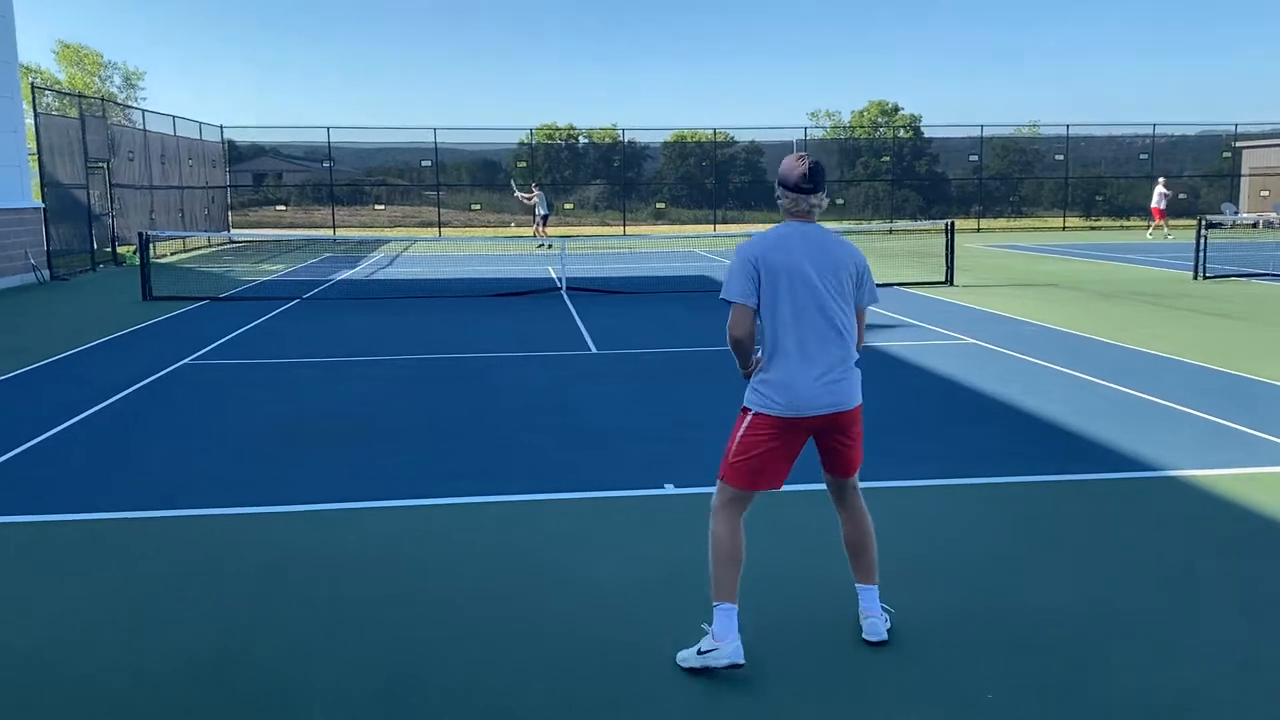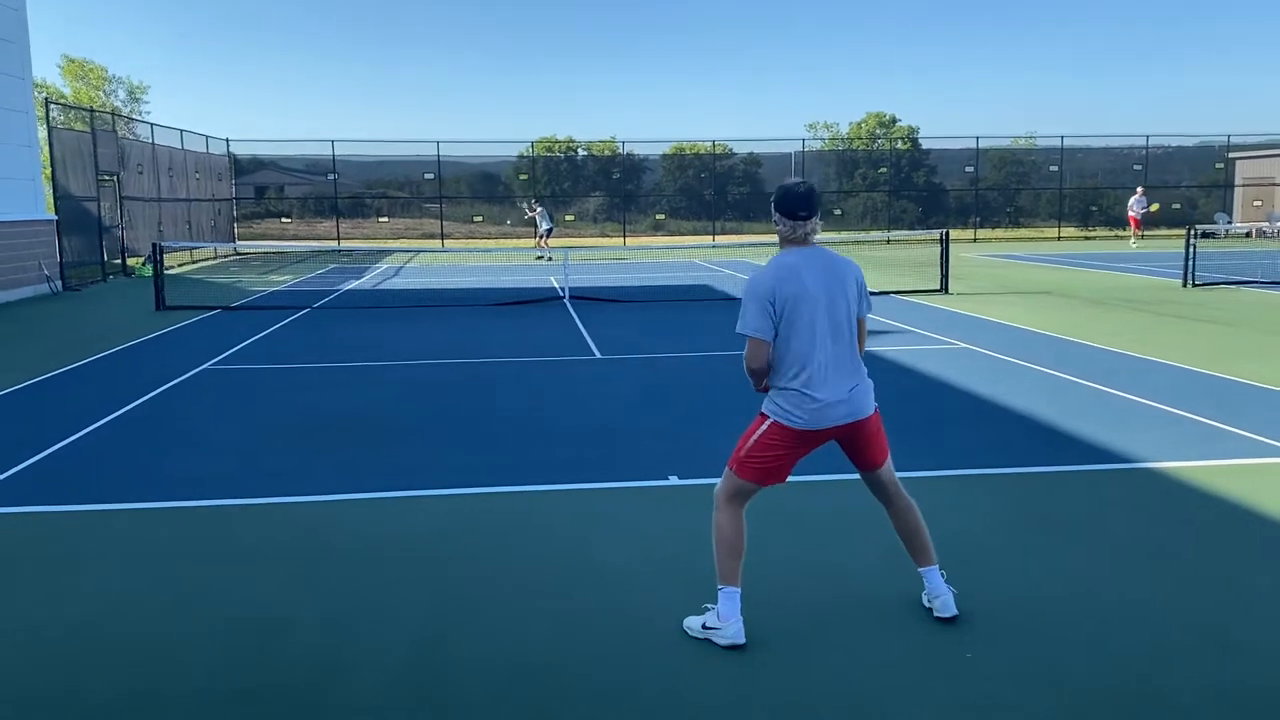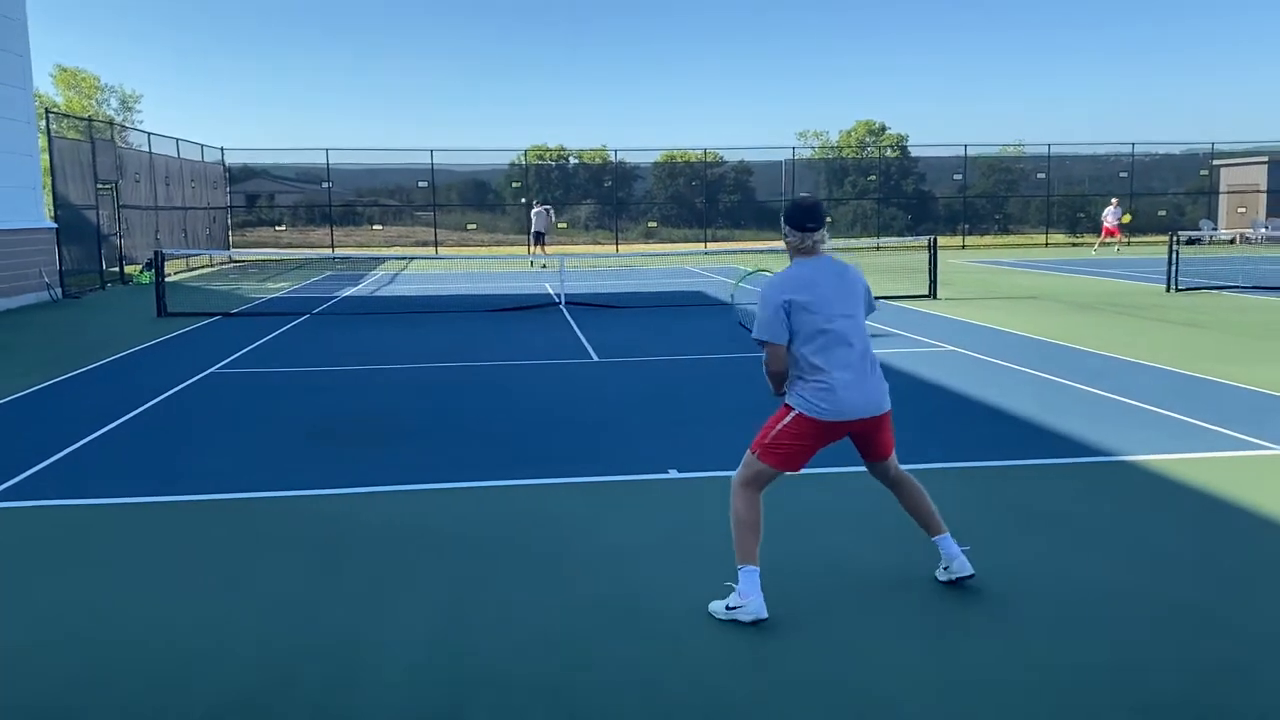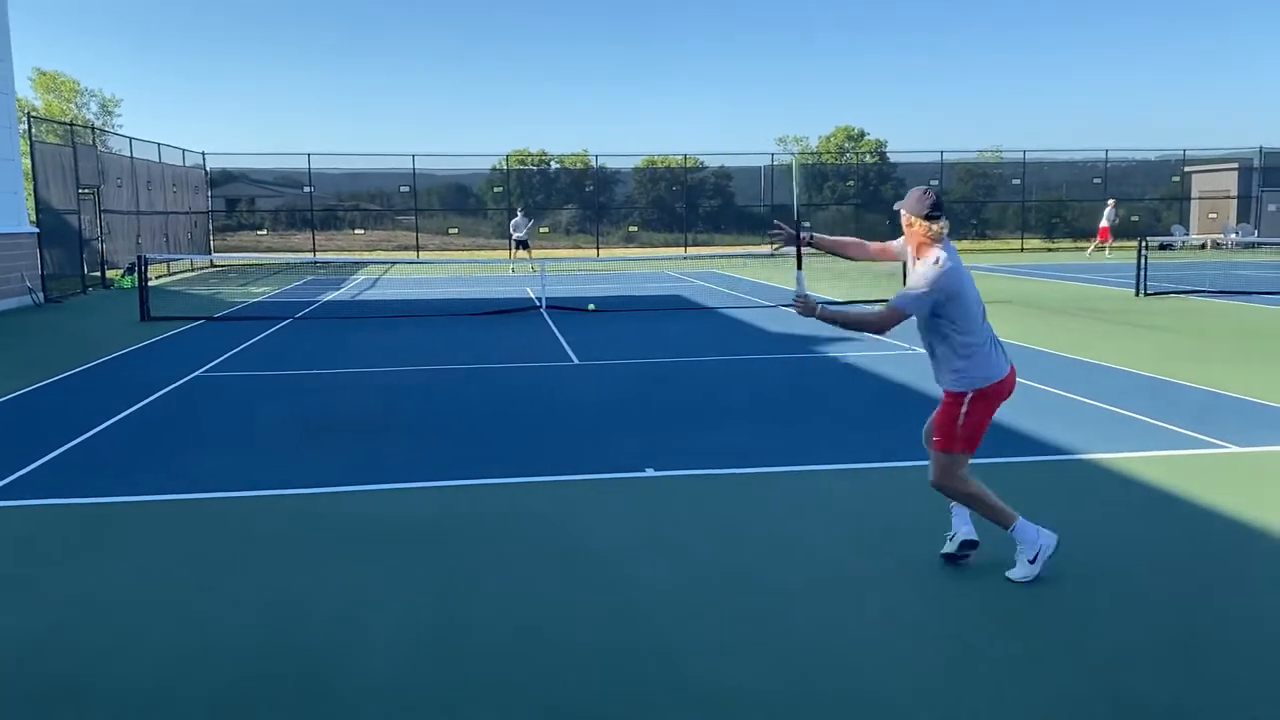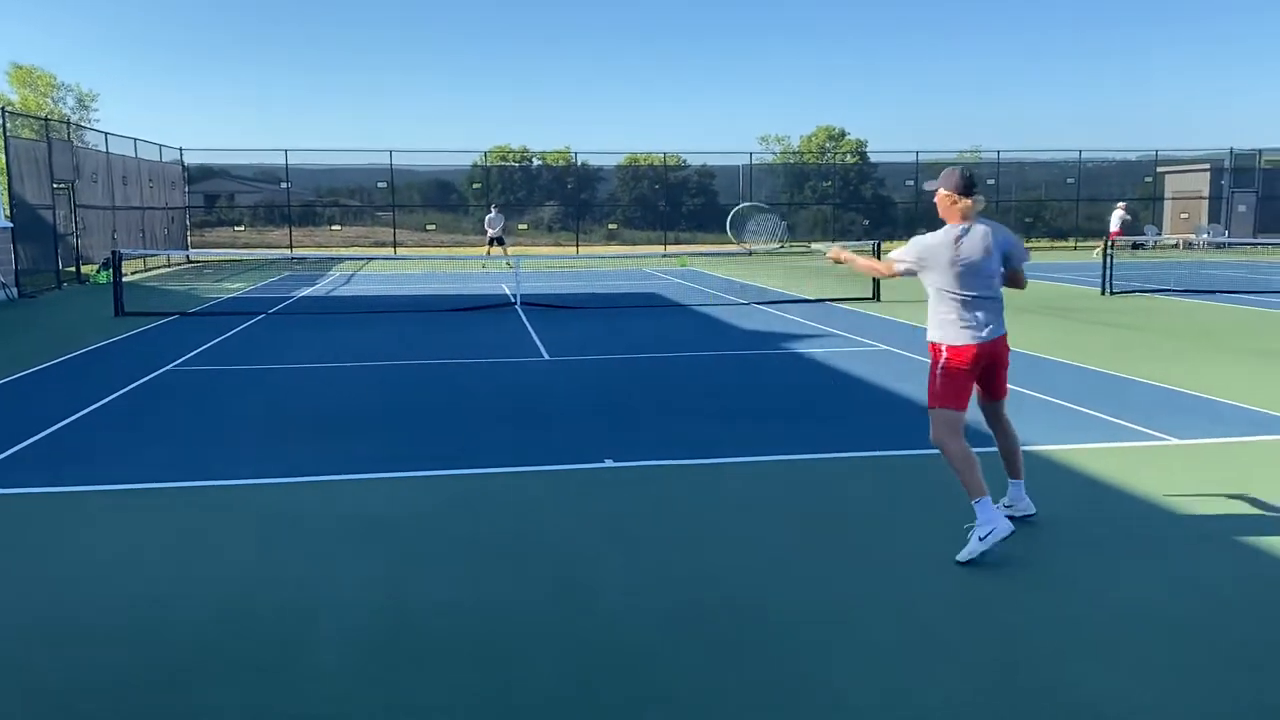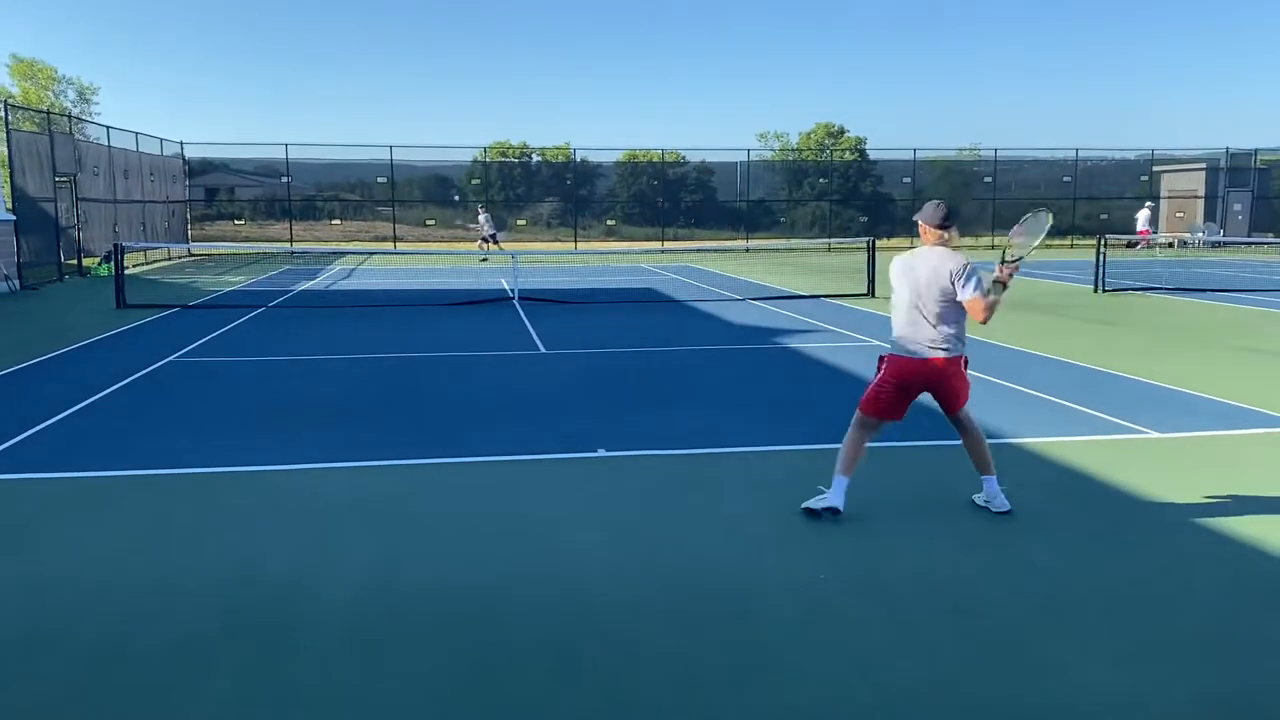
dt=0.5s
person 1, frame 1
left shoulder: (754, 251)
right shoulder: (850, 254)
left elbow: (739, 332)
right elbow: (859, 338)
left wrist: (749, 369)
left hip: (777, 399)
right hip: (842, 396)
left knee: (727, 507)
right knee: (847, 495)
left ankle: (724, 637)
right ankle: (872, 615)
person 1, frame 2
left shoulder: (764, 281)
right shoulder: (849, 270)
left elbow: (756, 363)
right elbow: (859, 343)
left wrist: (764, 385)
left hip: (795, 413)
right hip: (857, 405)
left knee: (727, 498)
right knee: (890, 489)
left ankle: (727, 616)
right ankle: (938, 591)
person 1, frame 3
left shoulder: (777, 289)
right shoulder: (852, 275)
left elbow: (776, 365)
left wrist: (779, 389)
left hip: (817, 407)
right hip: (872, 401)
left knee: (745, 483)
right knee: (893, 475)
left ankle: (748, 594)
right ankle: (954, 558)
person 1, frame 4
left shoulder: (937, 271)
right shoulder: (924, 249)
left elbow: (882, 321)
right elbow: (868, 249)
left wrist: (819, 312)
right wrist: (806, 238)
left hip: (977, 382)
right hip: (983, 375)
left knee: (943, 475)
right knee: (935, 439)
left ankle: (1032, 538)
right ankle: (963, 528)
person 1, frame 5
left shoulder: (931, 245)
right shoulder: (996, 233)
left elbow: (883, 269)
right elbow: (1019, 282)
left wrist: (844, 256)
left hip: (956, 350)
right hip: (996, 342)
left knee: (946, 436)
right knee: (997, 418)
left ankle: (989, 520)
right ankle: (1018, 498)
person 1, frame 6
left shoulder: (900, 263)
right shoulder: (961, 264)
right elbow: (980, 315)
right wrist: (999, 288)
left hip: (901, 361)
right hip: (946, 364)
left knee: (860, 429)
right knee: (964, 422)
left ankle: (835, 493)
right ankle: (993, 492)
